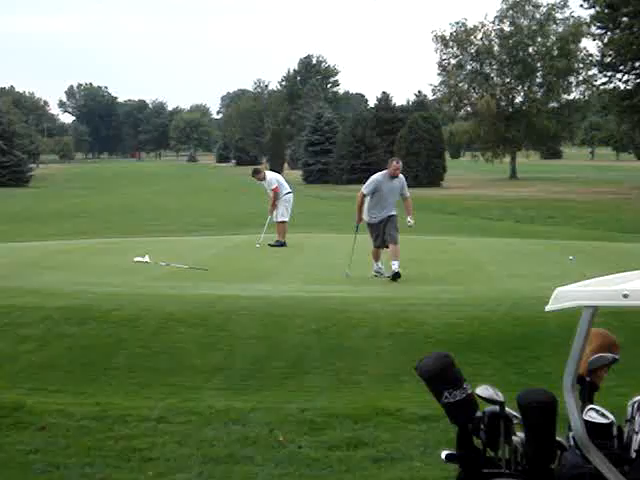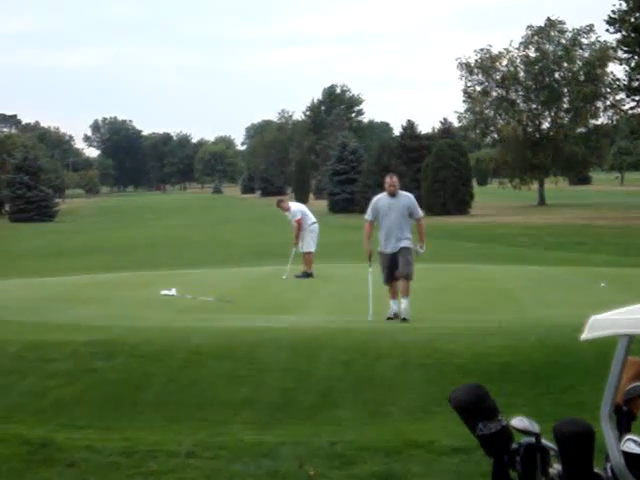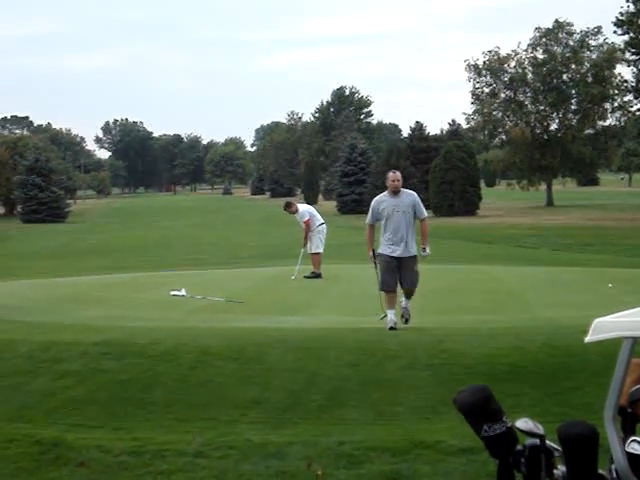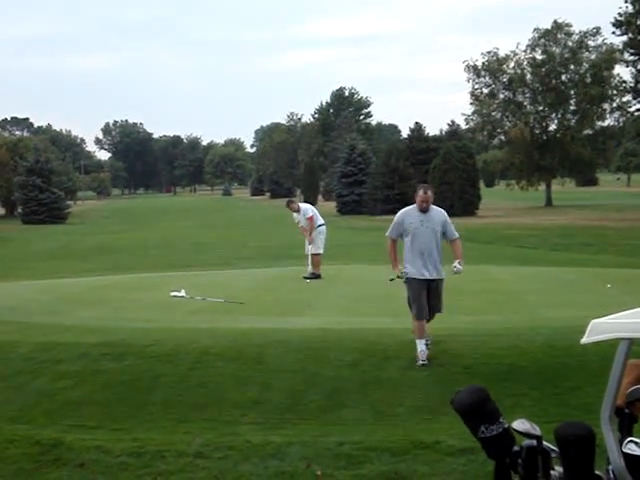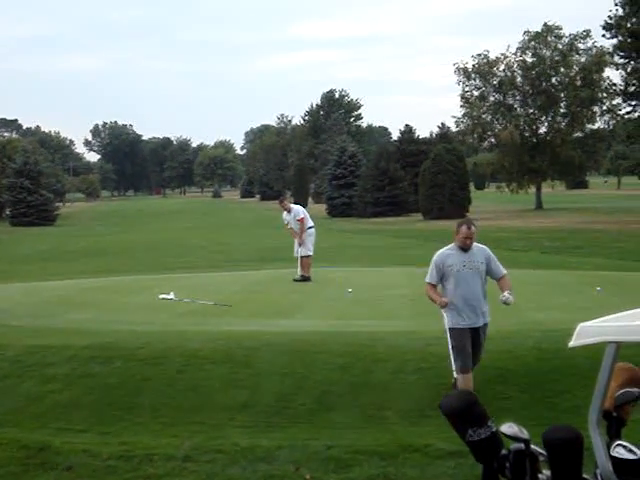
dt=1s
person 1, frame 1
left shoulder: (401, 179)
right shoulder: (376, 179)
left elbow: (406, 198)
right elbow: (361, 195)
left wrist: (409, 216)
right wrist: (358, 215)
left hip: (390, 214)
right hip: (373, 216)
left knee: (393, 240)
right knee: (378, 244)
left ankle: (395, 269)
right ankle: (377, 267)
person 1, frame 2
left shoulder: (409, 198)
right shoulder: (377, 200)
left elbow: (419, 220)
right elbow: (369, 223)
left wrist: (422, 242)
right wrist: (367, 244)
left hip: (403, 244)
right hip: (385, 247)
left knee: (404, 274)
right knee: (391, 280)
left ankle: (404, 308)
right ankle: (394, 308)
person 1, frame 3
left shoulder: (412, 197)
right shoulder: (378, 201)
left elbow: (423, 220)
right elbow: (370, 225)
left wrist: (425, 245)
right wrist: (370, 249)
left hip: (409, 250)
right hip: (387, 251)
left knee: (410, 284)
right knee: (389, 287)
left ankle: (405, 304)
right ankle: (391, 317)
person 1, frame 4
left shoulder: (441, 215)
right shoulder: (403, 215)
left elbow: (454, 241)
right elbow: (392, 241)
left wrist: (458, 260)
right wrist: (395, 267)
left hip: (435, 273)
right hip: (413, 273)
left knee: (432, 310)
right knee: (419, 312)
left ankle: (422, 330)
right ankle: (422, 349)
person 1, frame 5
left shoulder: (484, 252)
right shoulder: (442, 257)
left elbow: (501, 277)
right elbow: (430, 287)
left wrist: (507, 292)
right wrist: (438, 300)
left hip: (480, 319)
right hip: (456, 321)
left knee: (470, 363)
right knee: (463, 366)
left ankle: (460, 378)
